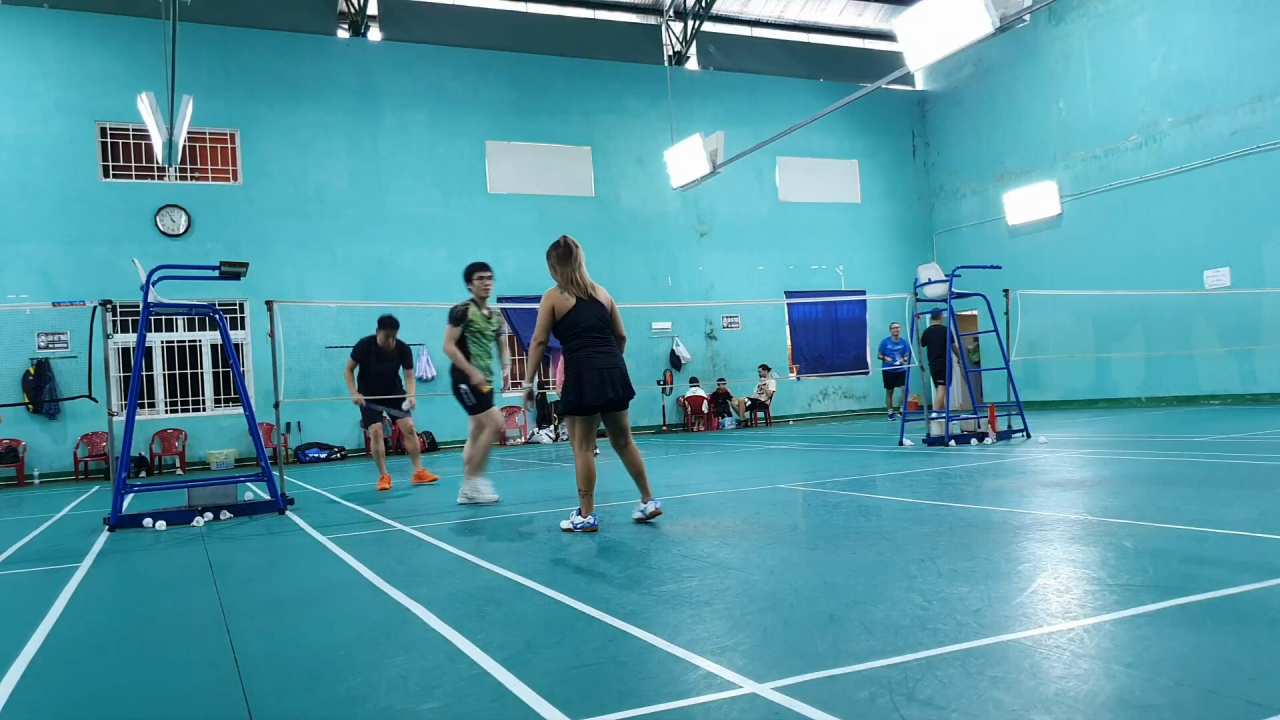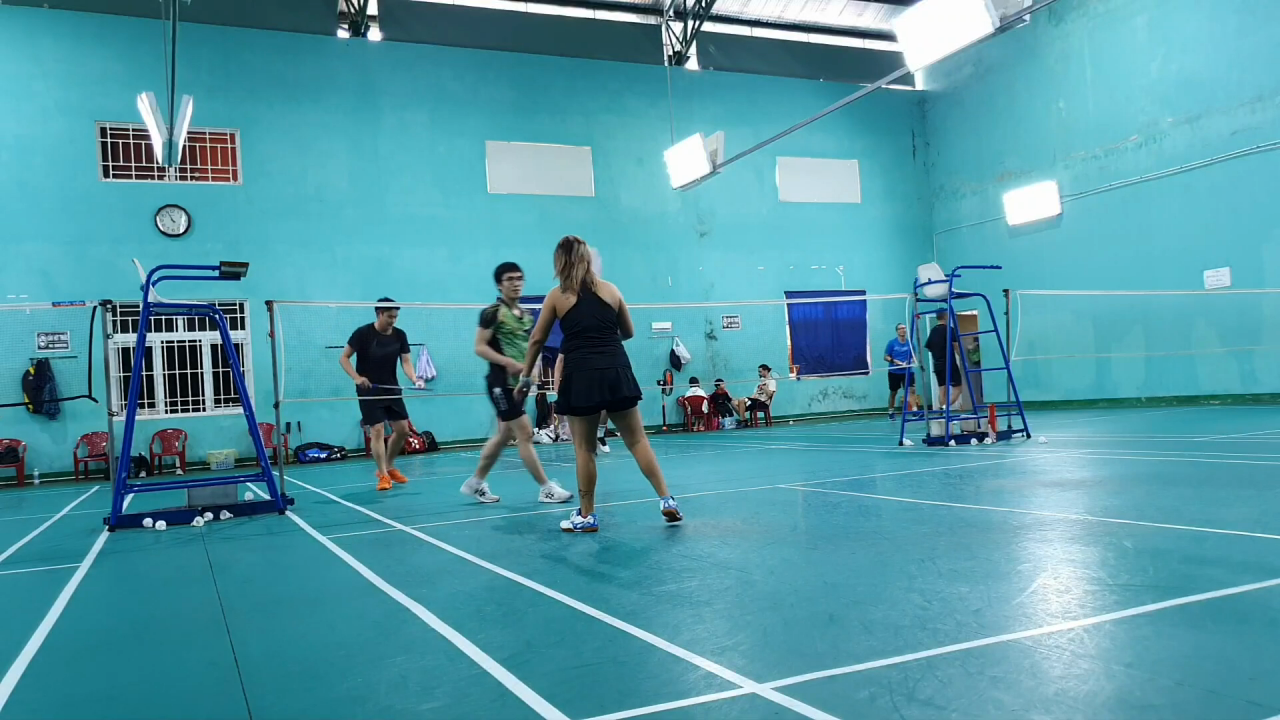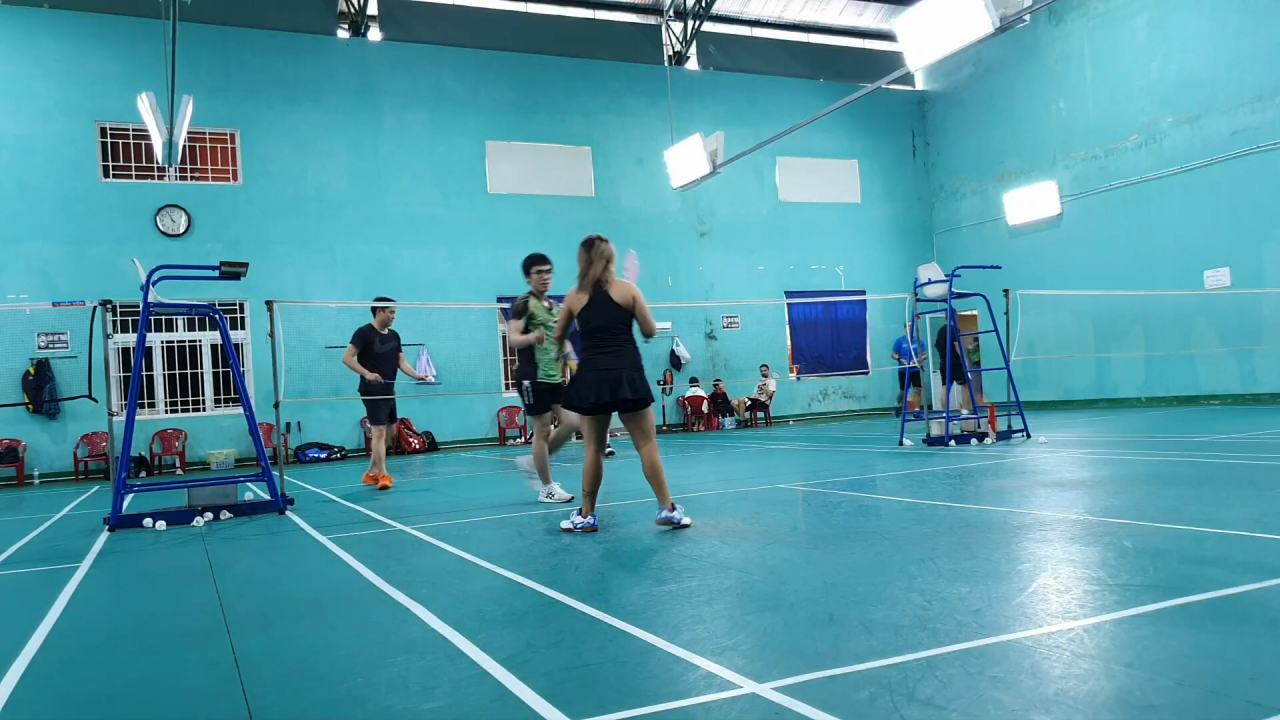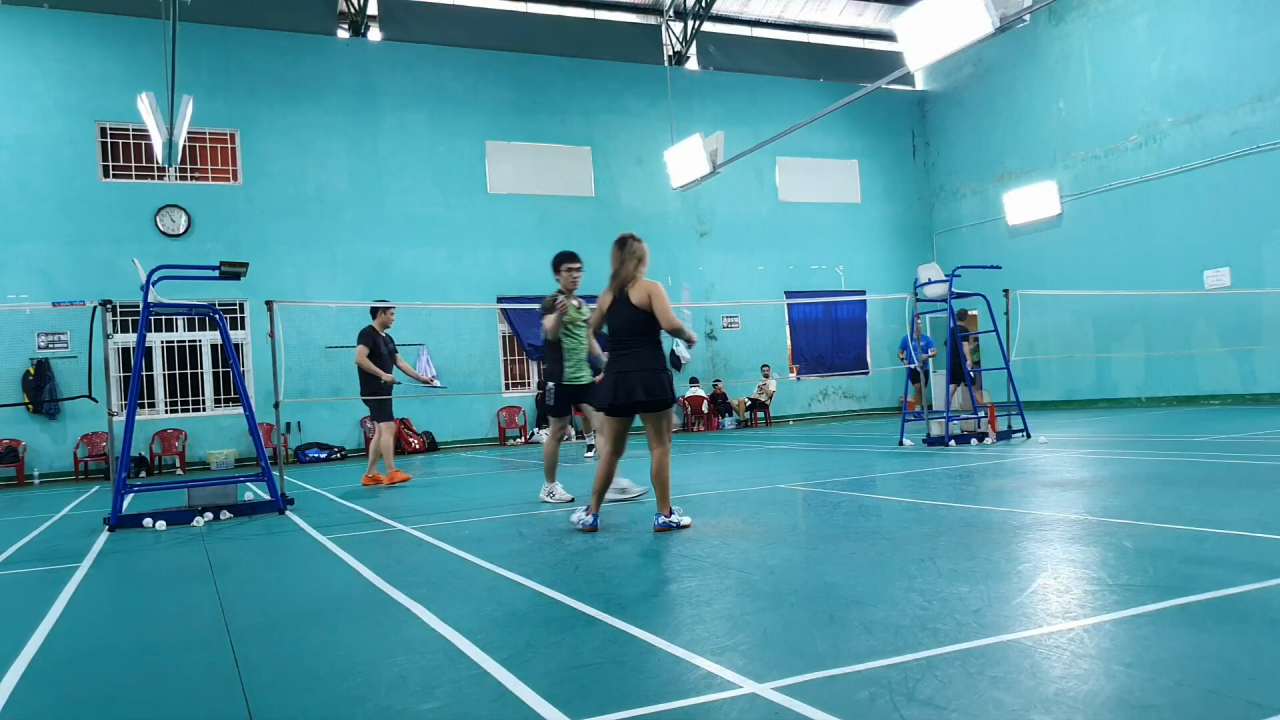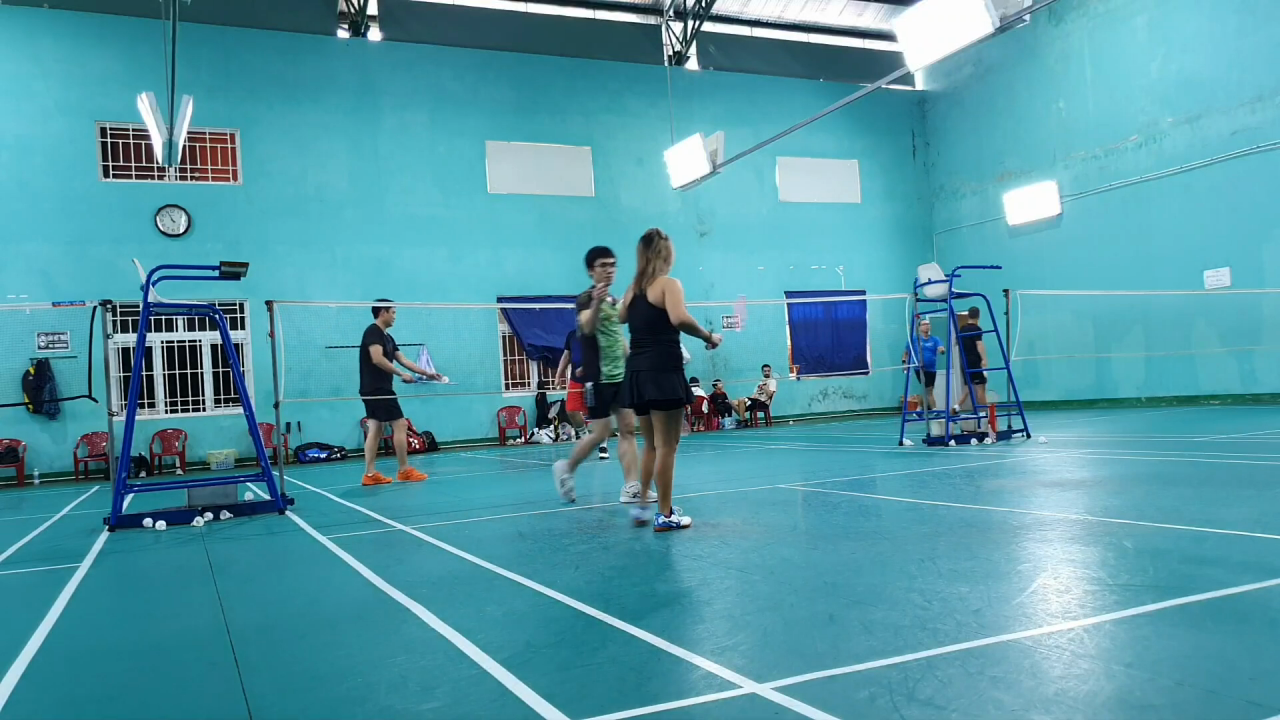
dt=0.2s
person 1, frame 1
left shoulder: (553, 297)
right shoulder: (600, 292)
left elbow: (539, 342)
right elbow: (621, 336)
left wrist: (529, 383)
left hip: (583, 376)
right hip: (614, 372)
left knee: (583, 448)
right knee: (624, 442)
left ankle: (586, 515)
right ankle: (648, 502)
person 1, frame 2
left shoulder: (557, 296)
right shoulder: (609, 289)
left elbow: (536, 341)
right elbow: (628, 332)
left wrist: (526, 377)
left hip: (581, 377)
right hip: (617, 372)
left knee: (585, 449)
right knee: (637, 440)
left ankle: (586, 515)
right ankle: (666, 499)
person 1, frame 3
left shoulder: (576, 296)
right shoulder: (627, 289)
left elbow: (558, 337)
right elbow: (648, 330)
right wrist: (626, 325)
left hip: (592, 378)
right hip: (628, 374)
left knee: (594, 449)
right knee: (647, 445)
left ankle: (586, 515)
right ankle: (667, 509)
person 1, frame 4
left shoulder: (608, 294)
right shoulder: (651, 287)
left elbow: (593, 326)
right elbow: (671, 324)
right wrist: (689, 337)
left hip: (616, 377)
right hip: (650, 375)
left knee: (611, 449)
right knee: (660, 446)
left ankle: (591, 512)
right ankle: (665, 514)
person 1, frame 5
left shoulder: (633, 289)
right shoulder: (669, 284)
left elbow: (622, 317)
right elbow: (679, 319)
right wrist: (708, 337)
left hip: (638, 373)
right hip: (663, 373)
left knee: (653, 444)
right knee: (667, 446)
left ankle: (642, 505)
right ankle: (665, 514)
person 2, frame 1
left shoulder: (495, 316)
right shoulder: (461, 311)
left elbow: (503, 347)
right elbow: (449, 346)
left wrist: (506, 369)
right wrist: (472, 372)
left hip: (484, 383)
right hip: (466, 381)
left knee: (478, 433)
right knee: (495, 425)
left ankle: (469, 489)
right ankle: (473, 479)
person 2, frame 2
left shoulder: (527, 316)
right shoulder: (492, 312)
left elbow: (534, 348)
right elbow: (480, 347)
left wrist: (532, 366)
right wrist: (505, 362)
left hip: (518, 384)
right hip: (501, 384)
left knee: (503, 436)
right knee: (524, 434)
left ankle: (475, 483)
right ankle: (545, 487)
person 2, frame 3
left shoulder: (555, 307)
right shoulder: (523, 304)
right elbow: (514, 339)
right wrist: (531, 337)
left hip: (555, 377)
right hip: (532, 378)
left knee: (572, 423)
right knee: (543, 431)
left ankle: (531, 462)
right ankle: (547, 486)
person 2, frame 4
left shoulder: (585, 305)
right shoulder: (553, 302)
right elbow: (550, 333)
left wrist: (605, 361)
right wrist: (559, 312)
left hip: (585, 378)
right hip: (560, 379)
left knee: (597, 426)
right knee: (558, 431)
left ankle: (613, 483)
right ankle: (549, 486)
person 2, frame 5
left shoulder: (616, 301)
right shoulder: (587, 299)
right elbow: (588, 327)
right wrist: (597, 304)
left hip: (622, 376)
right hip: (598, 377)
left knee: (628, 429)
right knee: (600, 433)
left ankle: (632, 486)
right ankle: (565, 468)
person 3, frame 1
left shoulder: (404, 350)
right shoulder: (365, 345)
left elbow: (409, 377)
right elbow: (349, 370)
left wrist: (411, 397)
right wrist: (354, 393)
left hip: (395, 394)
right hip: (371, 396)
left knee: (408, 427)
right knee: (376, 431)
left ankle: (419, 472)
right ankle: (384, 476)
person 3, frame 2
left shoulder: (400, 335)
right shoulder: (363, 333)
left elbow: (406, 362)
right elbow: (344, 358)
left wrist: (414, 379)
right wrist: (356, 377)
left hip: (392, 390)
right hip: (369, 392)
left knee: (402, 429)
right knee: (377, 431)
left ankle: (389, 467)
right ankle: (383, 476)
person 3, frame 3
left shoulder: (394, 336)
right shoulder: (364, 332)
left elbow: (401, 361)
right elbow: (347, 358)
left wrist: (417, 376)
right wrist: (366, 374)
left hip: (388, 392)
right hip: (372, 392)
left knee: (387, 433)
right knee: (379, 432)
left ankle: (372, 473)
right ankle: (382, 475)
person 3, frame 4
left shoulder: (387, 338)
right shoulder: (367, 333)
left elbow: (400, 363)
right elbow: (360, 359)
left wrist: (421, 378)
right wrist: (382, 375)
left hip: (380, 391)
right hip: (375, 391)
left knee: (381, 431)
right knee: (388, 428)
left ankle: (370, 475)
right ankle: (392, 473)
person 3, frame 5
left shoulder: (386, 336)
right shoulder: (373, 332)
left elbow: (402, 360)
right elbow: (377, 359)
left wrist: (426, 372)
right wrist: (401, 374)
left hip: (371, 391)
right hip: (379, 390)
left knee: (375, 431)
right knee: (400, 425)
left ankle: (370, 474)
right ankle: (404, 470)
